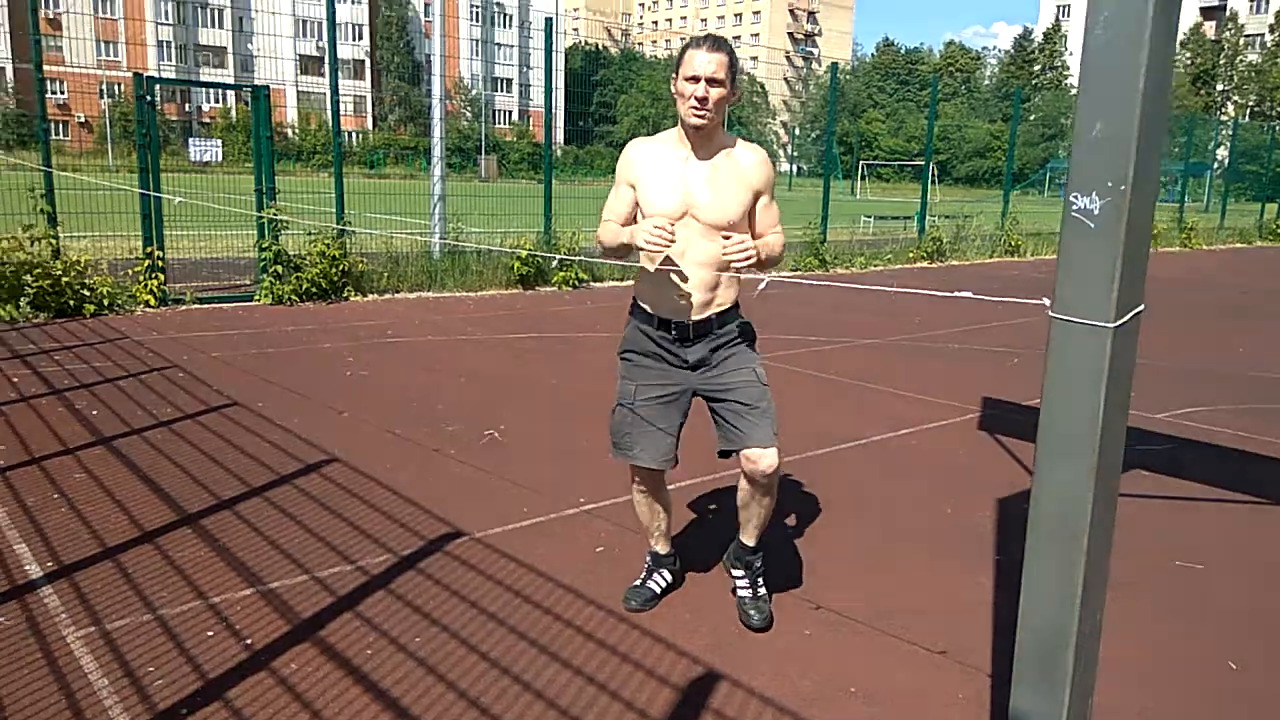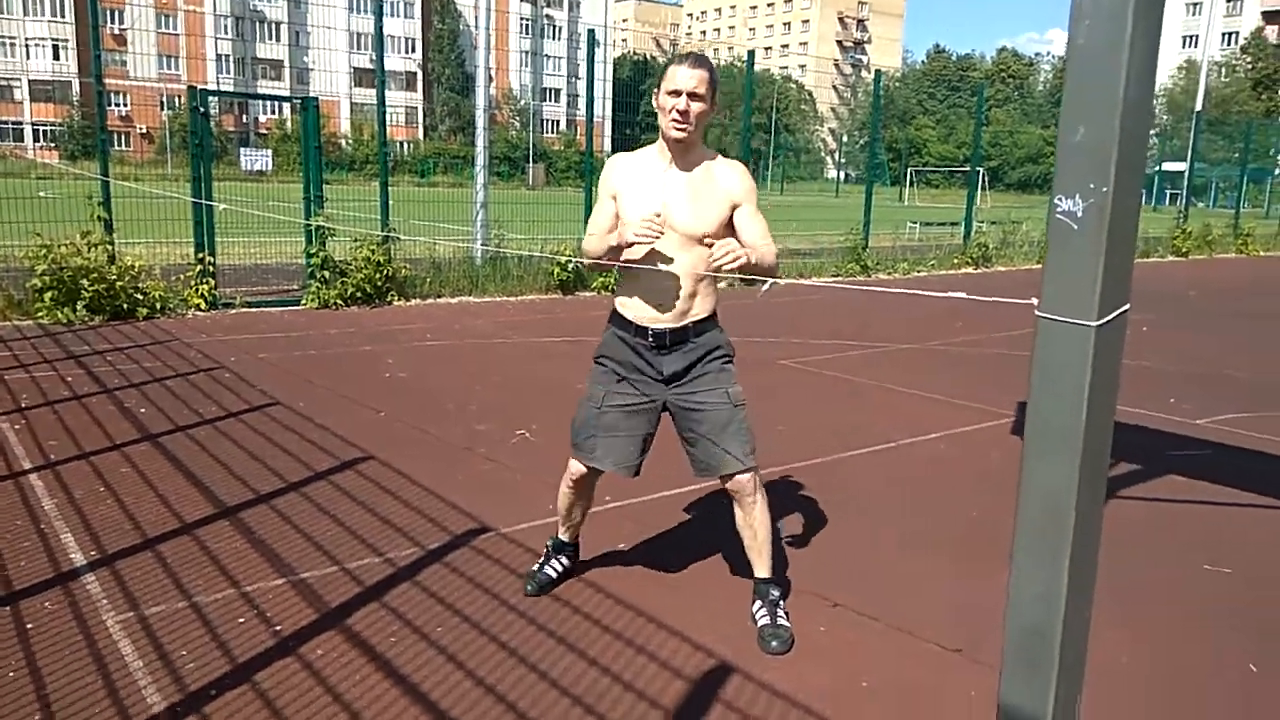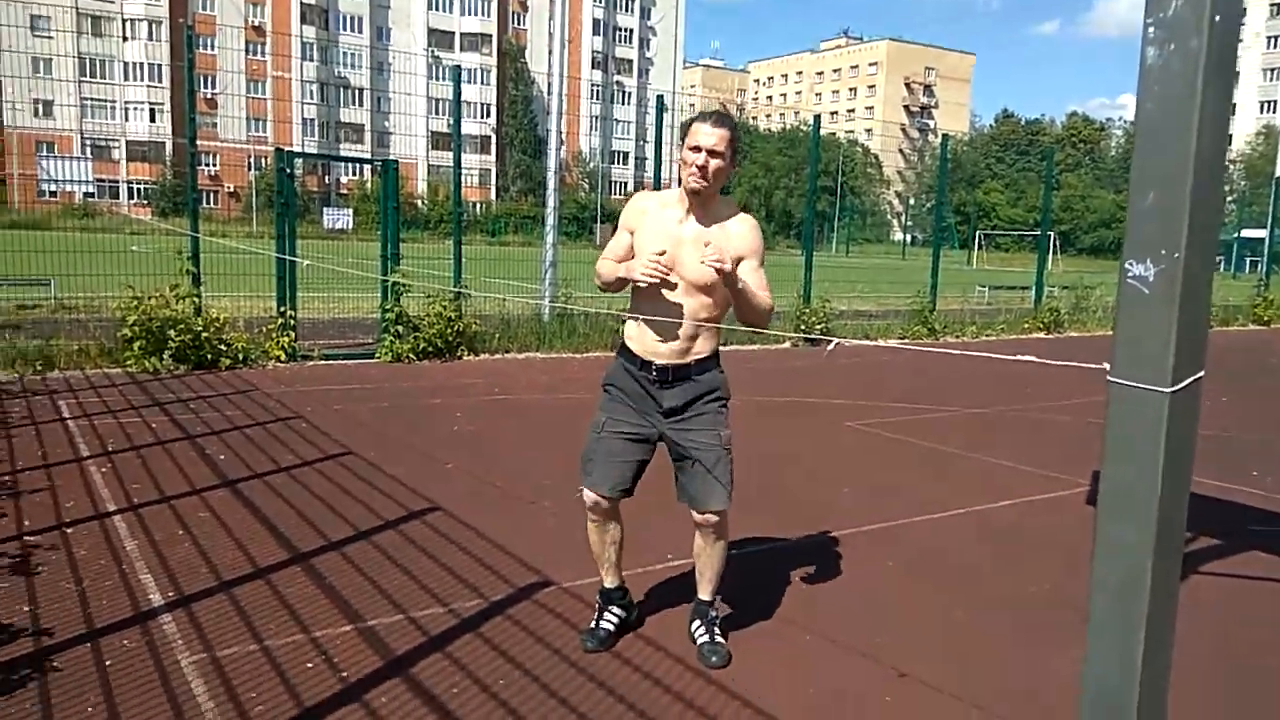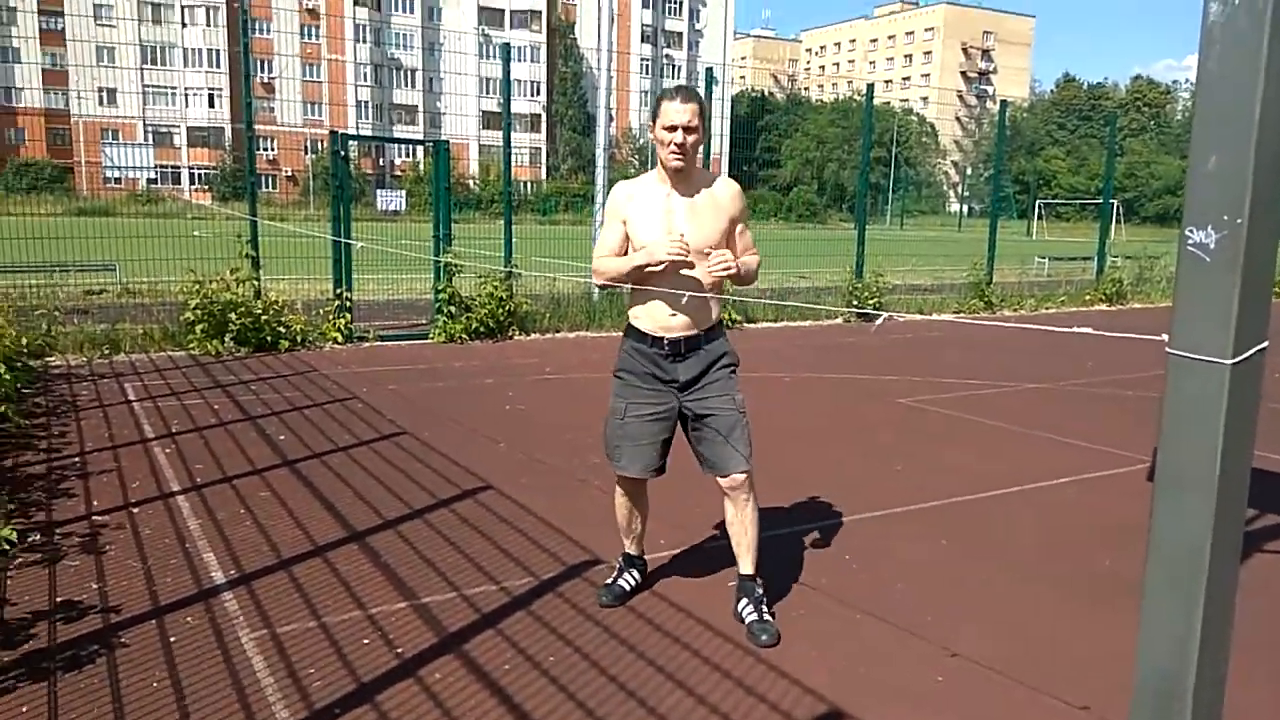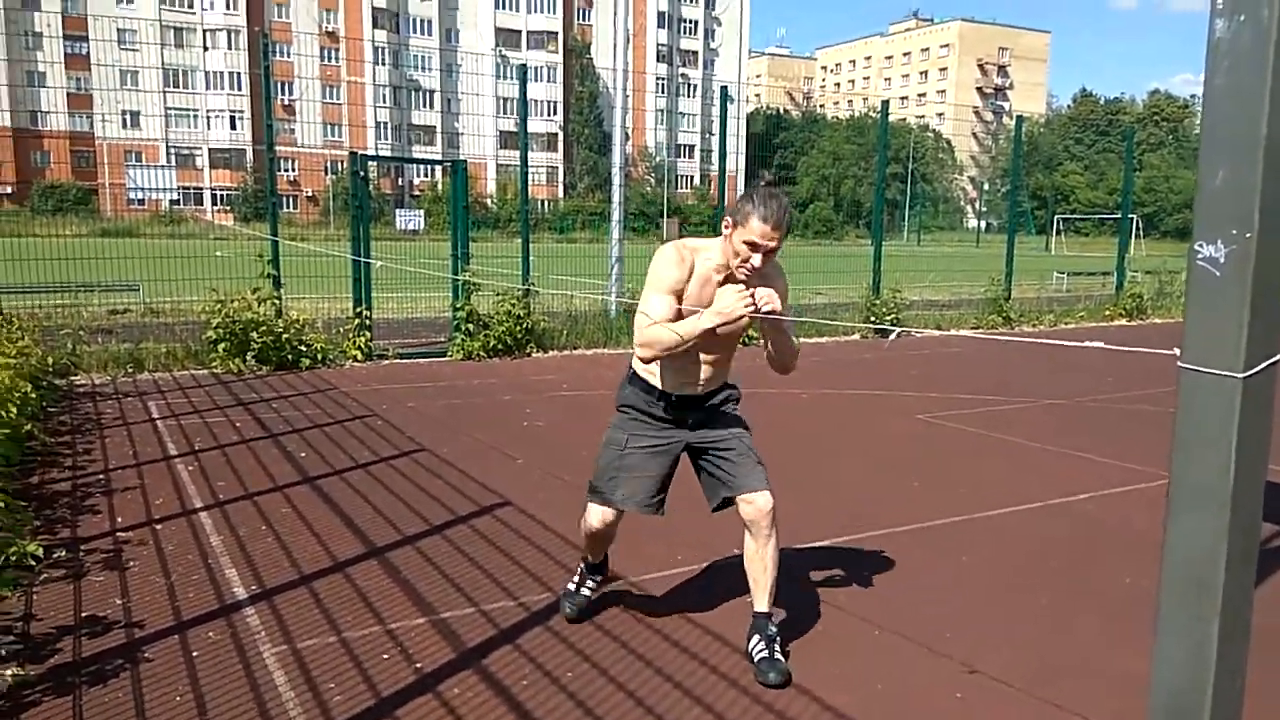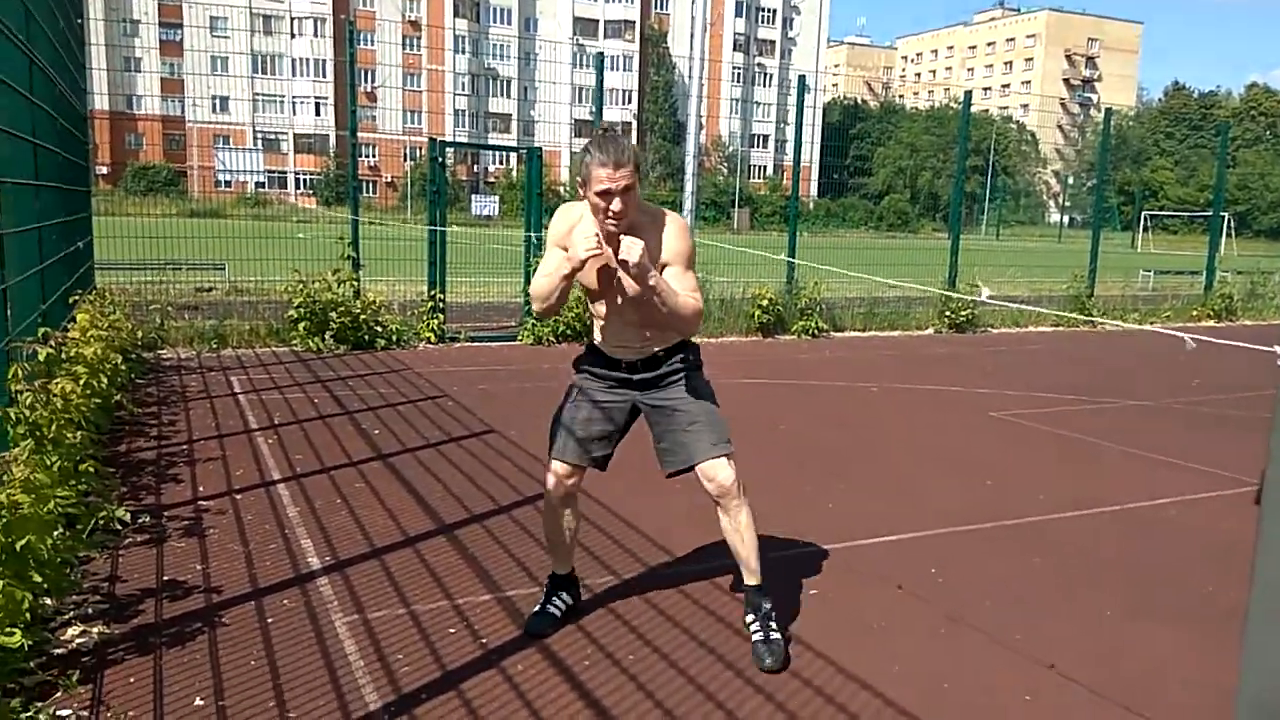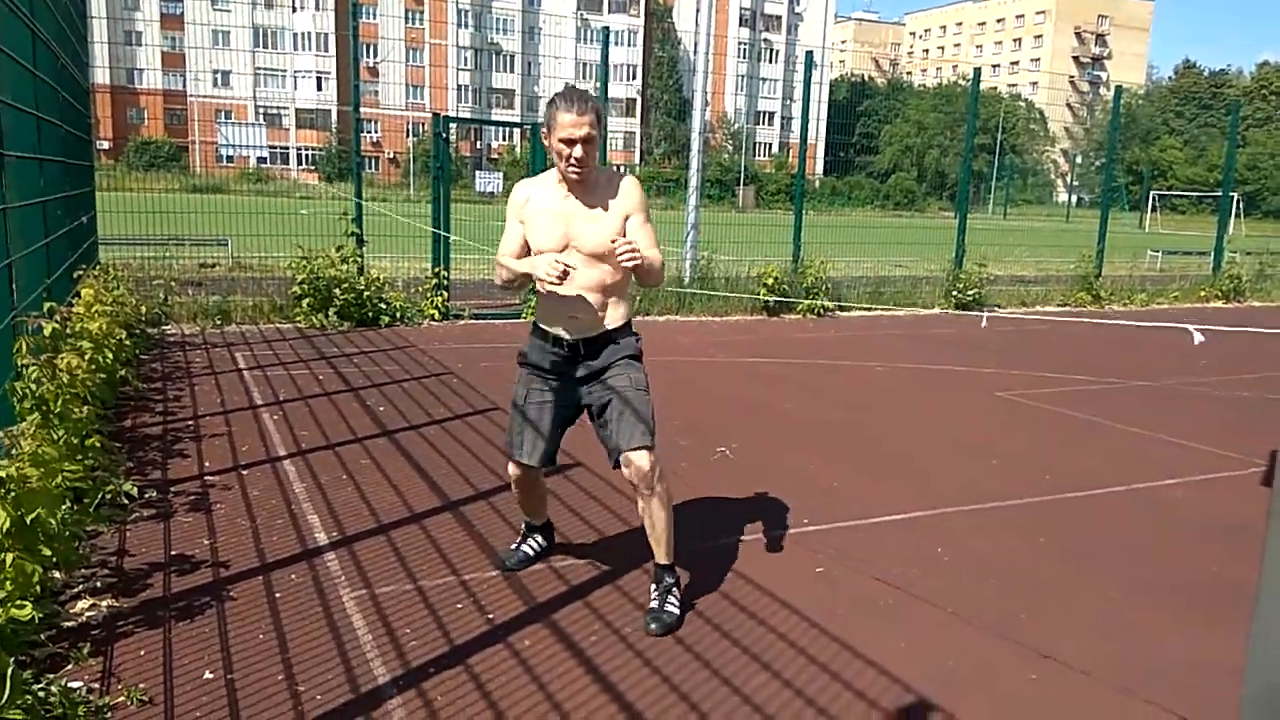
dt=0.7s
person 1, frame 1
left shoulder: (752, 162)
right shoulder: (639, 155)
left elbow: (773, 239)
right elbow: (606, 232)
left wrist: (757, 250)
right wrist: (634, 235)
left hip: (724, 337)
right hip: (651, 337)
left knee: (762, 464)
right knee: (645, 467)
left ankle: (746, 557)
right ankle: (662, 561)
person 1, frame 2
left shoulder: (732, 178)
right shoulder: (621, 169)
left elbow: (768, 262)
right elbow: (588, 251)
left wrist: (742, 257)
right wrist: (617, 240)
left hip: (698, 350)
right hip: (624, 345)
left knee: (739, 477)
right knee: (579, 470)
left ankle: (767, 592)
right ankle: (564, 549)
person 1, frame 3
left shoulder: (743, 231)
right shoulder: (642, 207)
left elbow: (761, 318)
right elbow: (602, 271)
left wrist: (735, 282)
right wrist: (628, 269)
left hip: (698, 385)
right hip: (631, 377)
left knee: (710, 515)
right knee: (597, 498)
left ankle: (705, 614)
right ankle: (615, 601)
person 1, frame 4
left shoulder: (727, 194)
right shoulder: (625, 194)
left elbow: (751, 260)
right elbow: (599, 269)
left wrist: (736, 266)
right wrist: (641, 258)
left hip: (707, 353)
right hip: (642, 355)
left knee: (737, 478)
right knee: (630, 474)
left ankle: (748, 590)
right ankle: (632, 564)
person 1, frame 5
left shoulder: (769, 277)
right shoulder: (678, 259)
left elbow: (785, 364)
right elbow: (647, 344)
left wrist: (775, 323)
right wrist: (715, 316)
left hip: (714, 404)
right hip: (650, 402)
left knee: (760, 508)
right knee: (599, 518)
left ankle: (762, 630)
right ankle: (592, 569)
person 1, frame 6
left shoulder: (670, 230)
right shoulder: (567, 222)
left elbow: (692, 319)
right elbow: (540, 305)
left wrist: (646, 278)
right wrist: (571, 266)
left hip: (674, 370)
right hip: (603, 368)
left knee: (723, 482)
right knee: (559, 482)
left ankle: (756, 603)
right ankle: (561, 587)
person 1, frame 7
left shoulder: (626, 190)
right shoulder: (526, 194)
left elbow: (655, 273)
right elbow: (502, 271)
left wrist: (640, 262)
right wrist: (530, 269)
left hip: (613, 351)
right hip: (548, 352)
left knee: (641, 468)
right knee: (521, 468)
left ankle: (665, 579)
right ankle: (538, 531)
